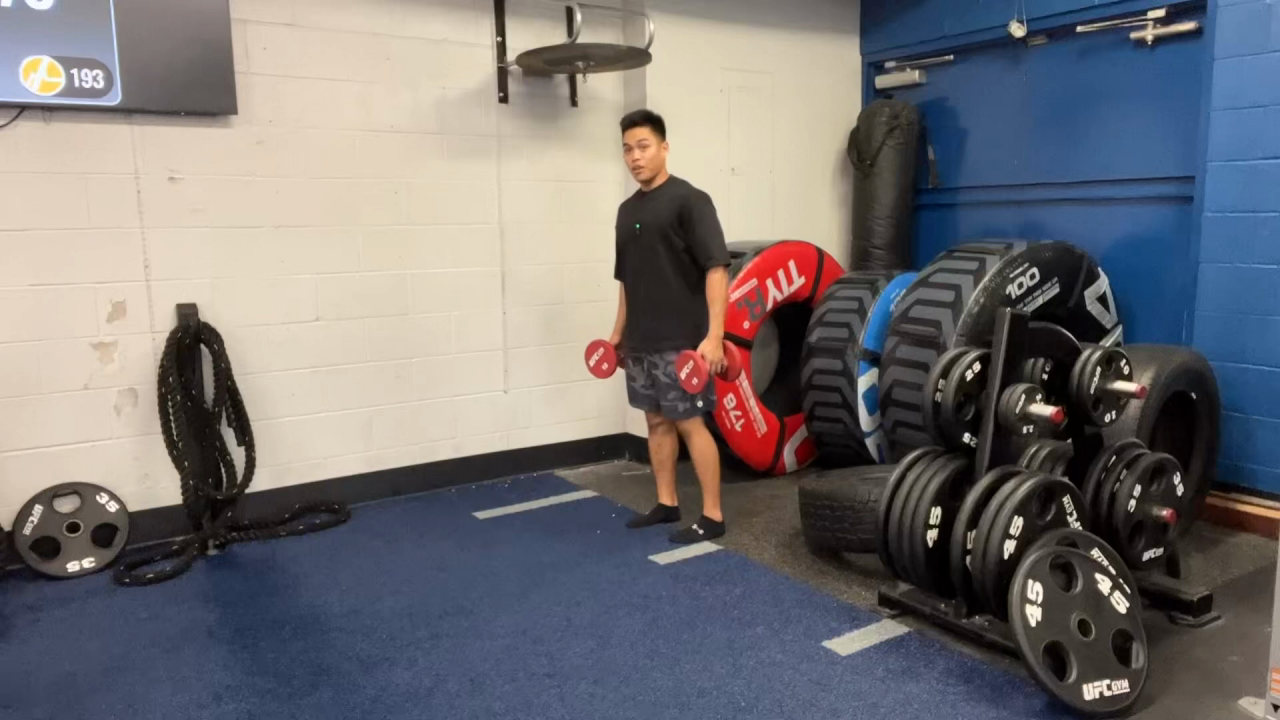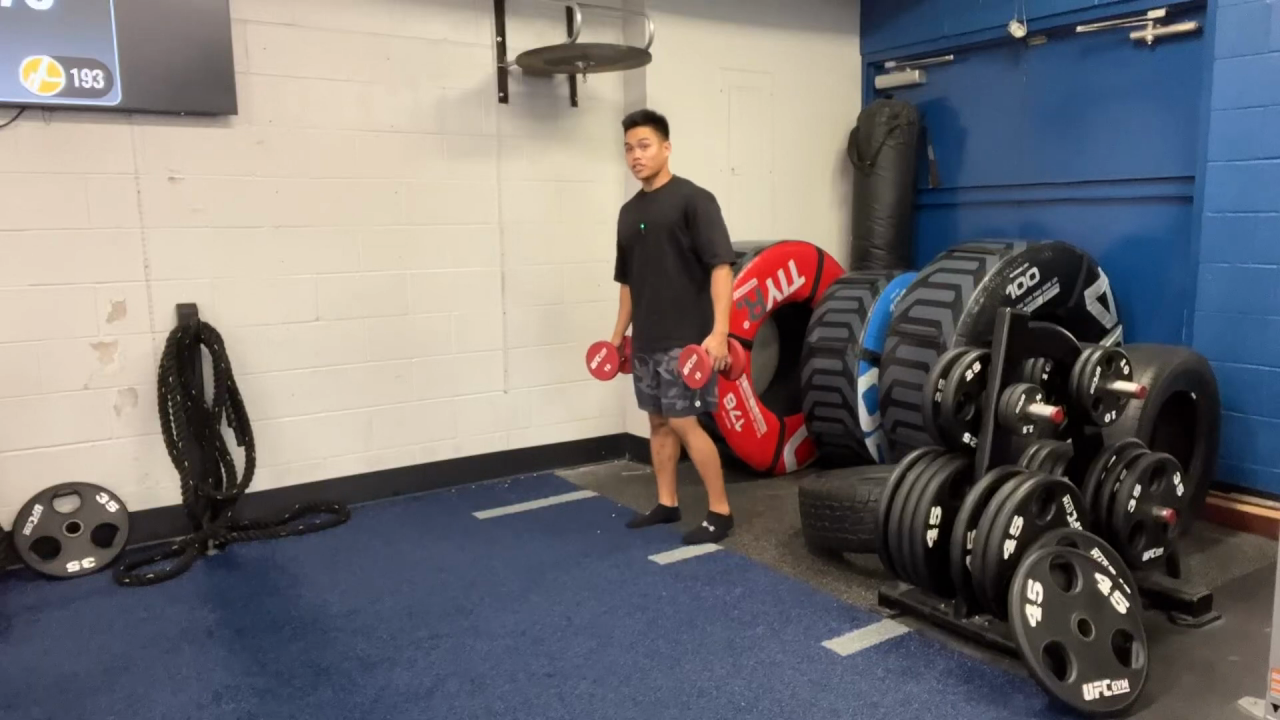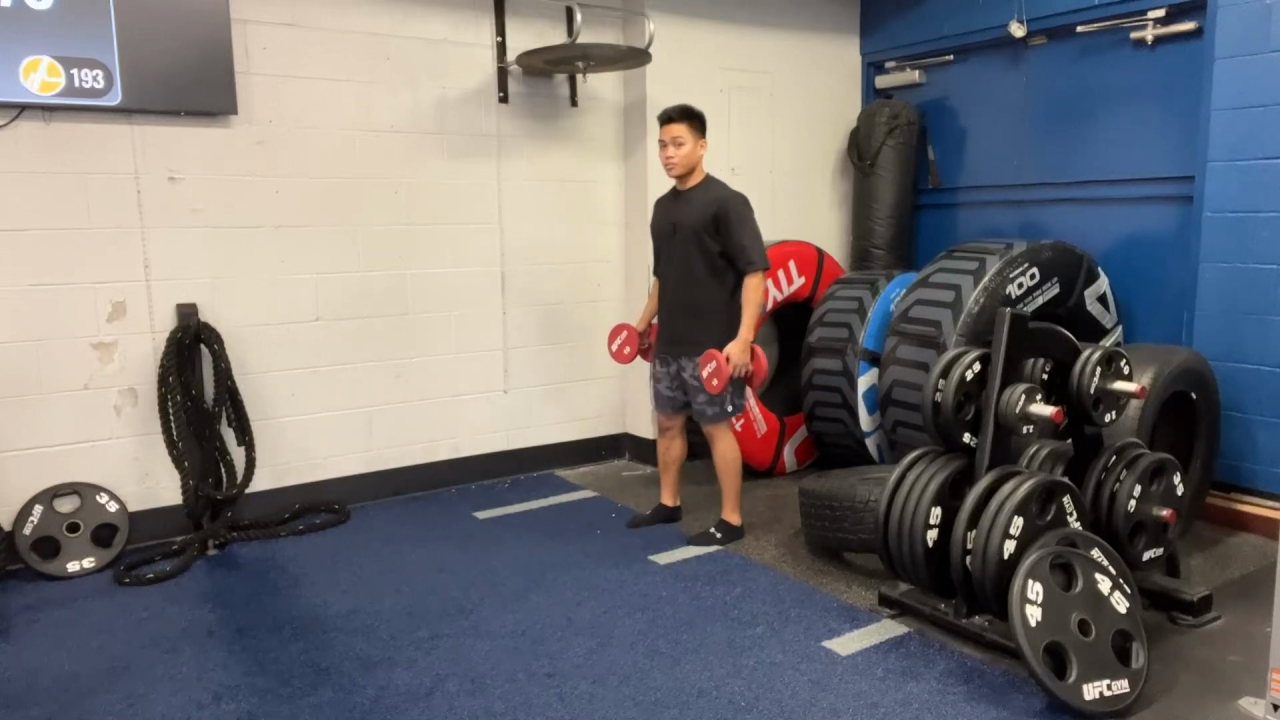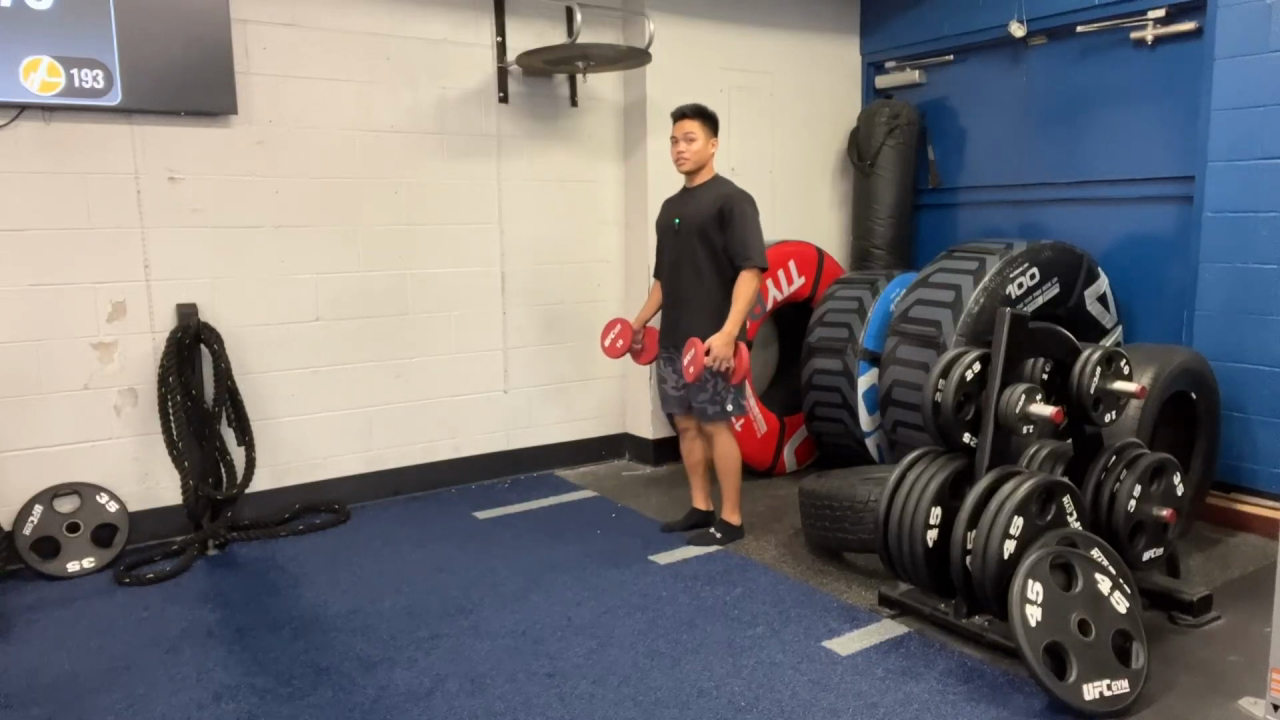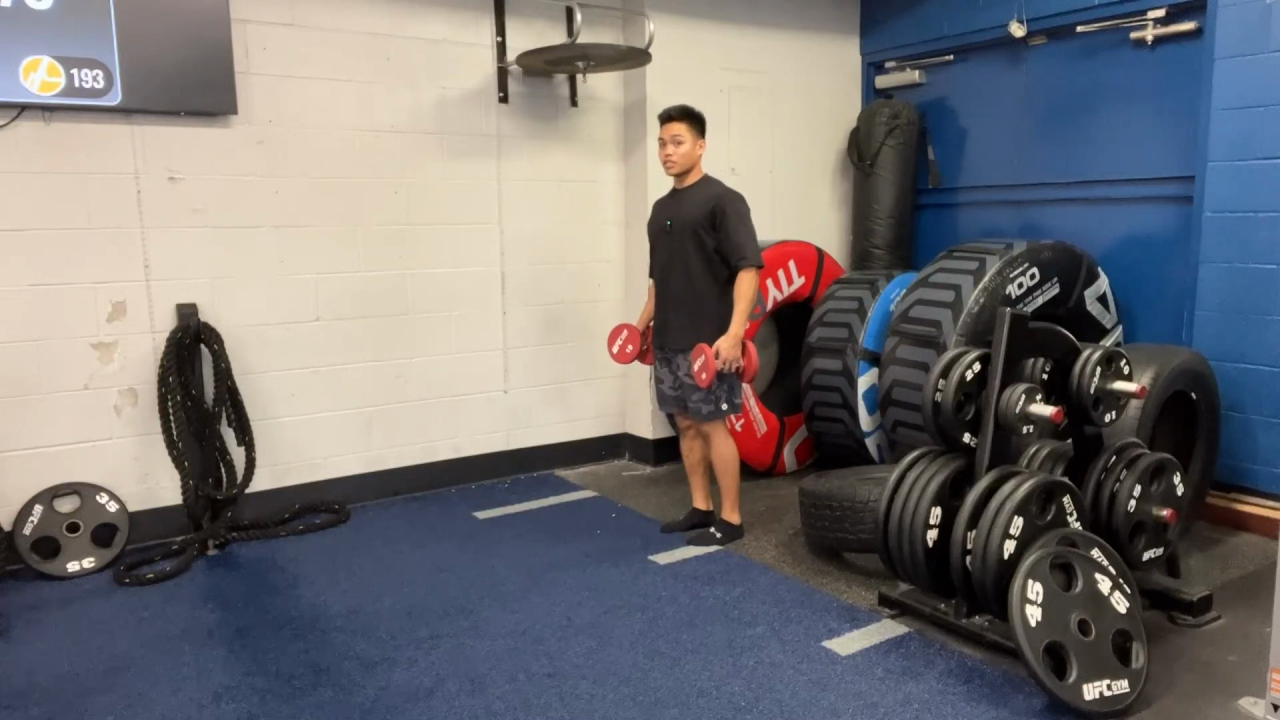
dt=0.5s
person 1, frame 1
left shoulder: (689, 200)
right shoulder: (627, 209)
left elbow: (716, 268)
left wrist: (714, 335)
right wrist: (619, 331)
left hip: (680, 340)
right hip: (641, 340)
left knee: (689, 422)
right knee: (656, 420)
left ankle: (712, 516)
right ankle: (666, 503)
person 1, frame 2
left shoulder: (693, 199)
right shoulder: (629, 211)
left elbow: (721, 265)
left wrist: (720, 331)
right wrist: (619, 333)
left hip: (686, 338)
right hip: (646, 340)
left knee: (683, 422)
right knee: (658, 422)
left ankle: (721, 510)
right ankle: (667, 503)
person 1, frame 3
left shoulder: (726, 202)
right shoulder: (662, 206)
left elbow: (754, 272)
left wrist: (743, 338)
right wrist: (645, 320)
left hip: (711, 344)
right hip: (670, 342)
left knee: (716, 426)
right knee: (668, 422)
left ankle: (732, 520)
right ankle: (668, 503)
person 1, frame 4
left shoulder: (732, 199)
right shoulder: (671, 206)
left elbow: (751, 269)
left wrist: (728, 332)
right wrist: (640, 321)
left hip: (711, 340)
right hip: (673, 340)
left knee: (715, 426)
right knee: (686, 424)
left ankle: (731, 520)
right ankle: (700, 508)
person 1, frame 5
left shoulder: (722, 200)
right shoulder: (661, 208)
left elbow: (748, 268)
left wrist: (735, 332)
right wrist: (642, 324)
left hip: (706, 341)
right hip: (668, 340)
left knee: (712, 425)
right knee: (686, 424)
left ankle: (731, 519)
right ankle: (700, 509)
